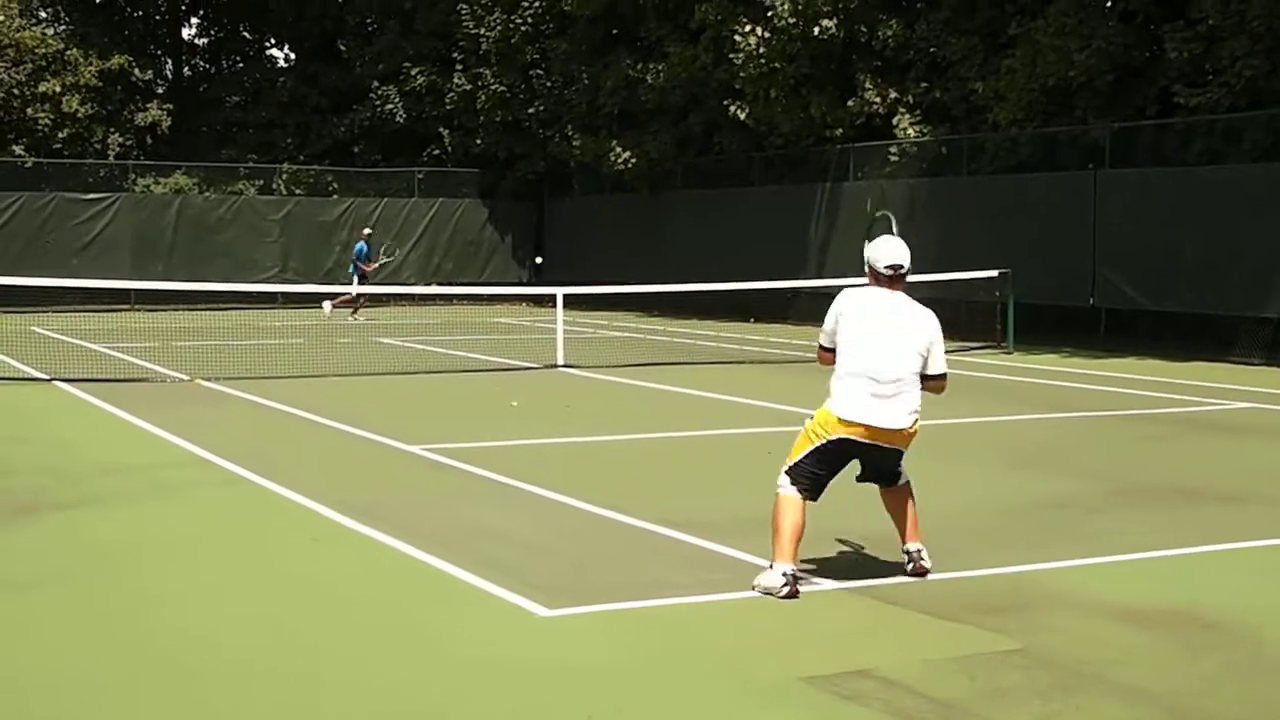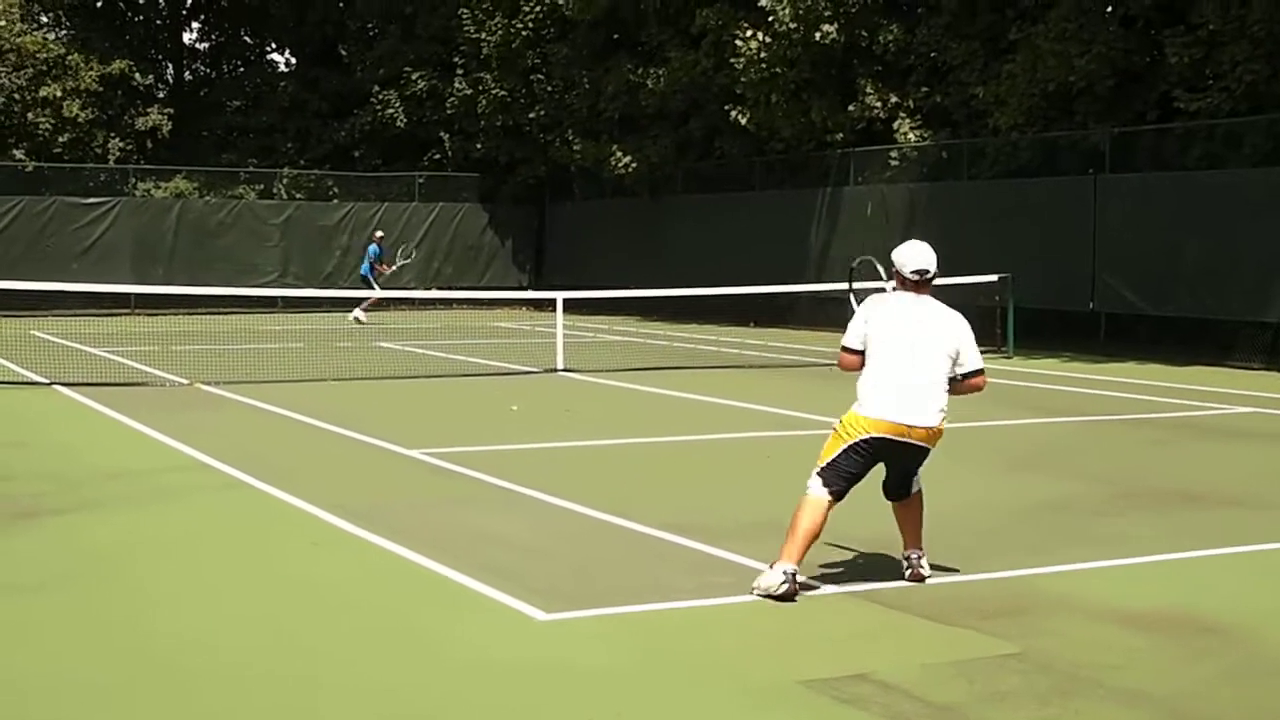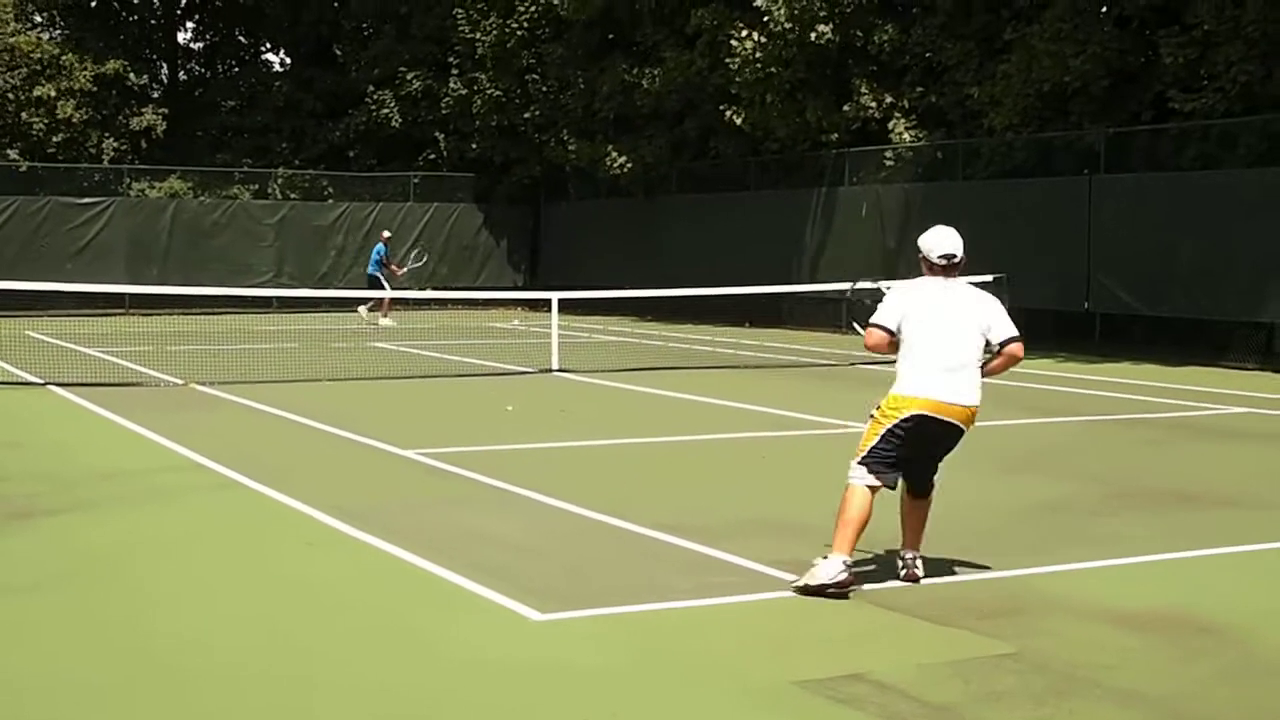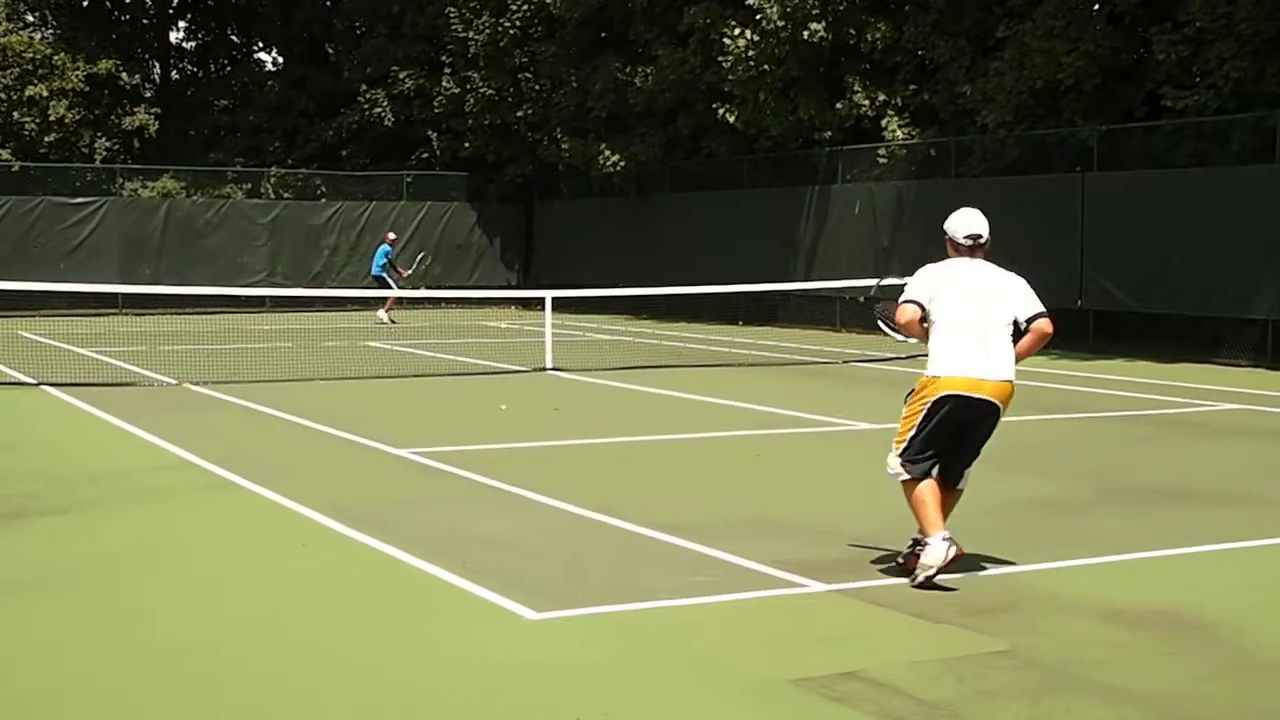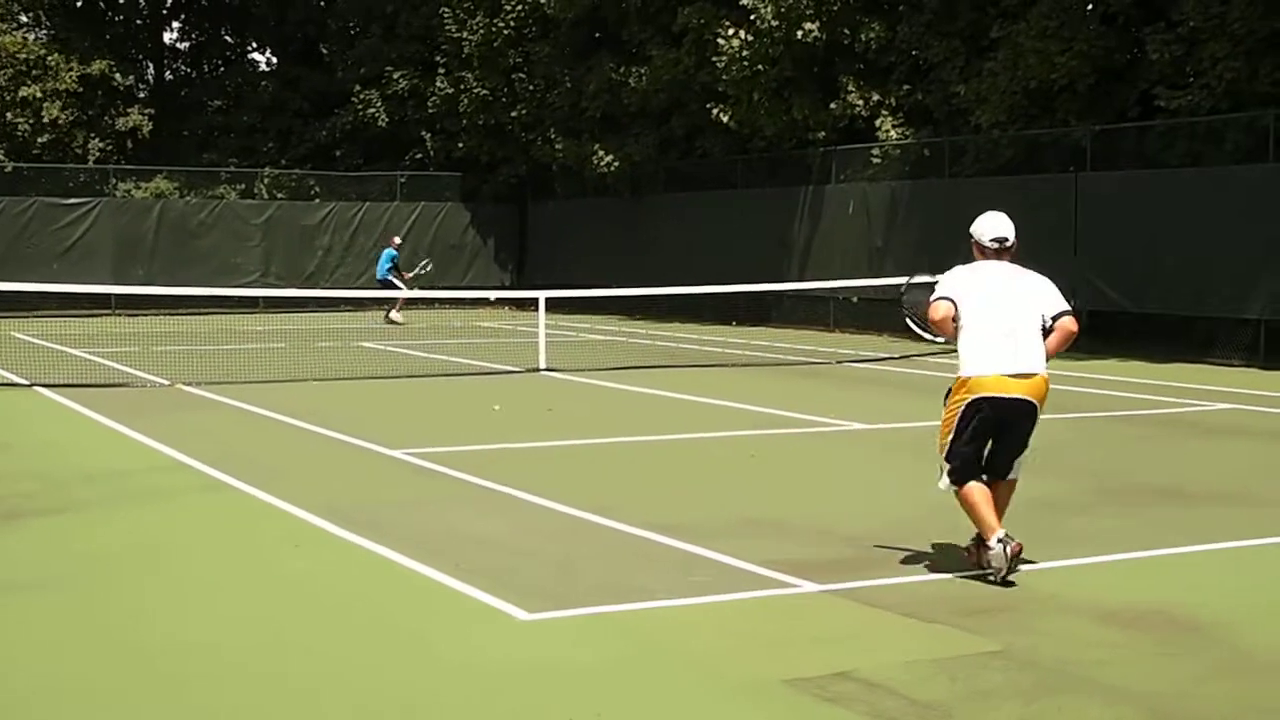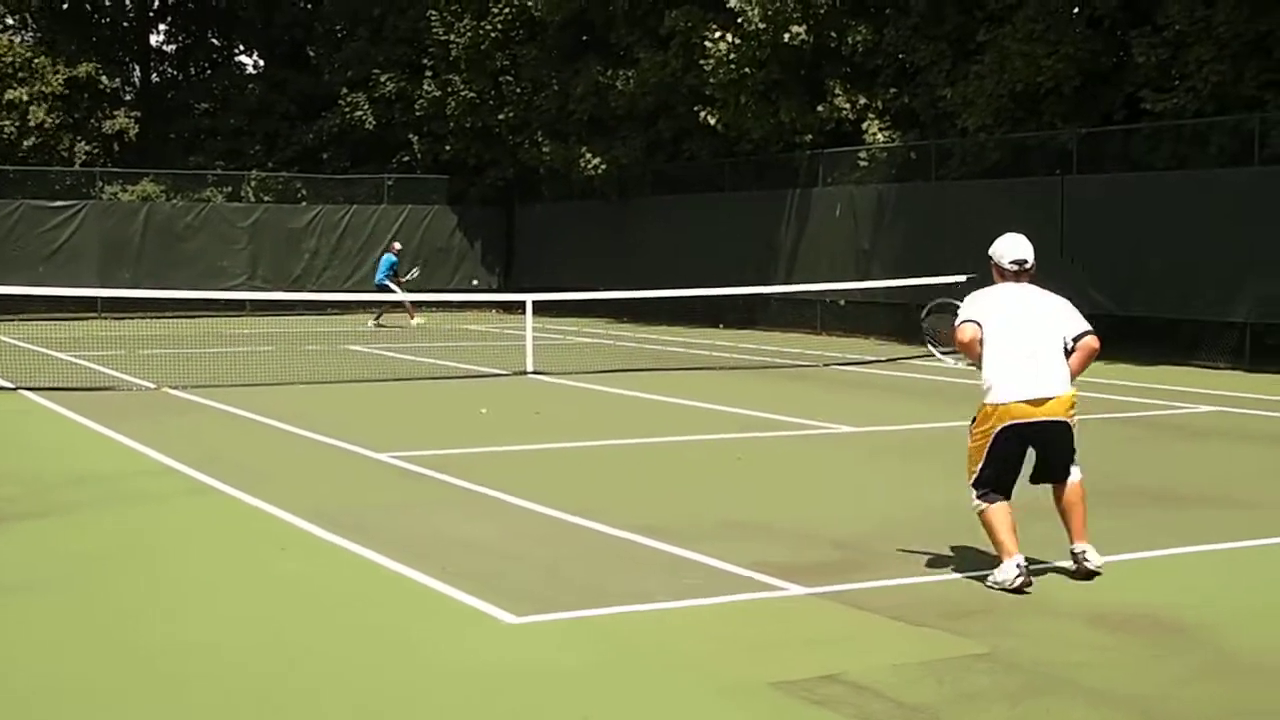
dt=0.1s
person 1, frame 1
left shoulder: (849, 300)
right shoulder: (926, 319)
left elbow: (826, 356)
right elbow: (937, 383)
left hip: (844, 419)
right hip: (898, 428)
left knee: (792, 486)
right knee: (891, 474)
left ankle: (780, 572)
right ankle: (915, 552)
person 1, frame 2
left shoulder: (875, 305)
right shoulder: (955, 321)
left elbow: (848, 361)
right elbow: (975, 381)
left hip: (872, 420)
right hip: (925, 429)
left knee: (820, 489)
right knee: (903, 485)
left ankle: (784, 571)
right ankle: (916, 559)
person 1, frame 3
left shoulder: (906, 292)
right shoulder: (984, 301)
left elbow: (874, 341)
right elbow: (1014, 351)
left hip: (911, 402)
right hip: (960, 411)
left knee: (864, 477)
right knee: (918, 476)
left ankle: (837, 563)
right ankle: (911, 559)
person 1, frame 4
left shoulder: (931, 274)
right shoulder: (1013, 281)
left elbow: (905, 318)
right elbow: (1043, 328)
right wrist: (1010, 357)
left hip: (946, 383)
right hip: (996, 387)
left knee: (909, 465)
right knee: (952, 470)
left ankle: (935, 541)
right ankle: (924, 546)
person 1, frame 5
left shoulder: (957, 275)
right shoulder: (1037, 282)
left elbow: (938, 315)
right elbow: (1068, 327)
left wrist: (958, 337)
right wrist: (1037, 360)
left hip: (977, 384)
right hip: (1029, 383)
left knee: (959, 473)
right knee: (1003, 467)
left ankle: (996, 539)
right ankle: (991, 538)
person 1, frame 6
left shoulder: (979, 299)
right shoulder: (1056, 302)
left elbow: (966, 337)
right elbow: (1090, 345)
left wrist: (983, 361)
right wrist: (1061, 380)
left hip: (1005, 407)
right hip: (1057, 403)
left knee: (988, 491)
right knee: (1063, 473)
left ankle: (1011, 564)
right ankle: (1083, 550)
